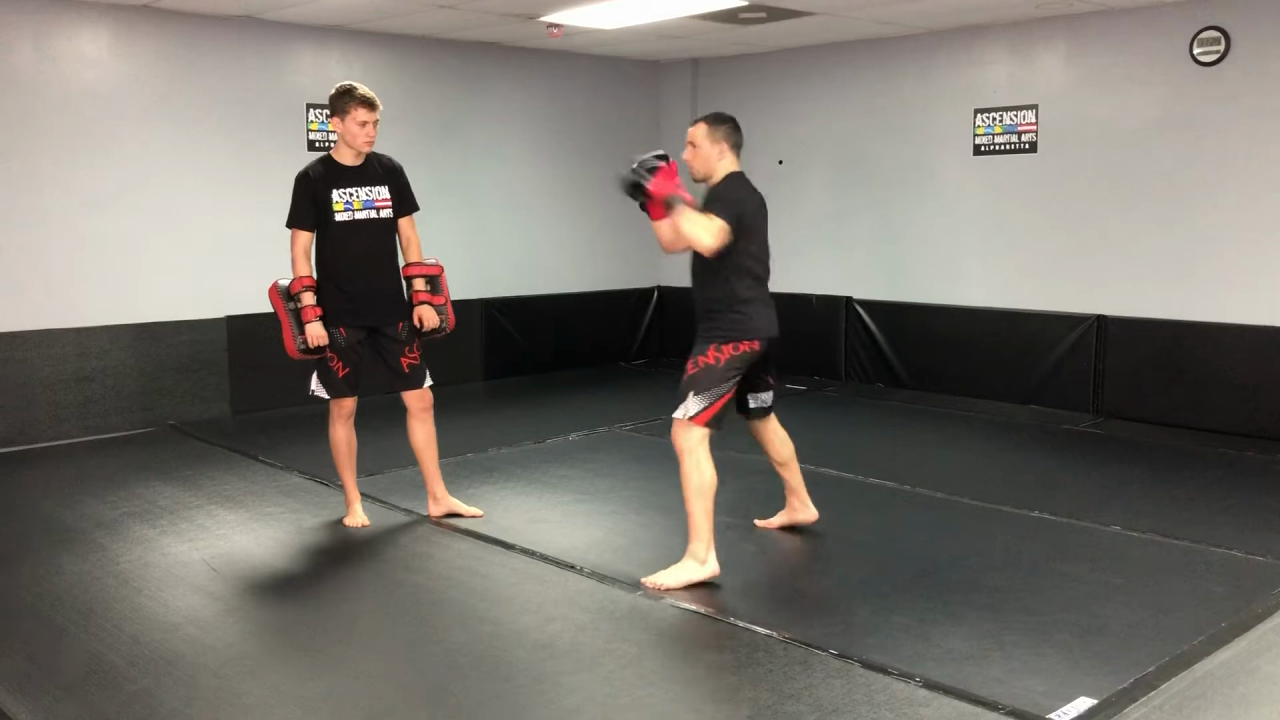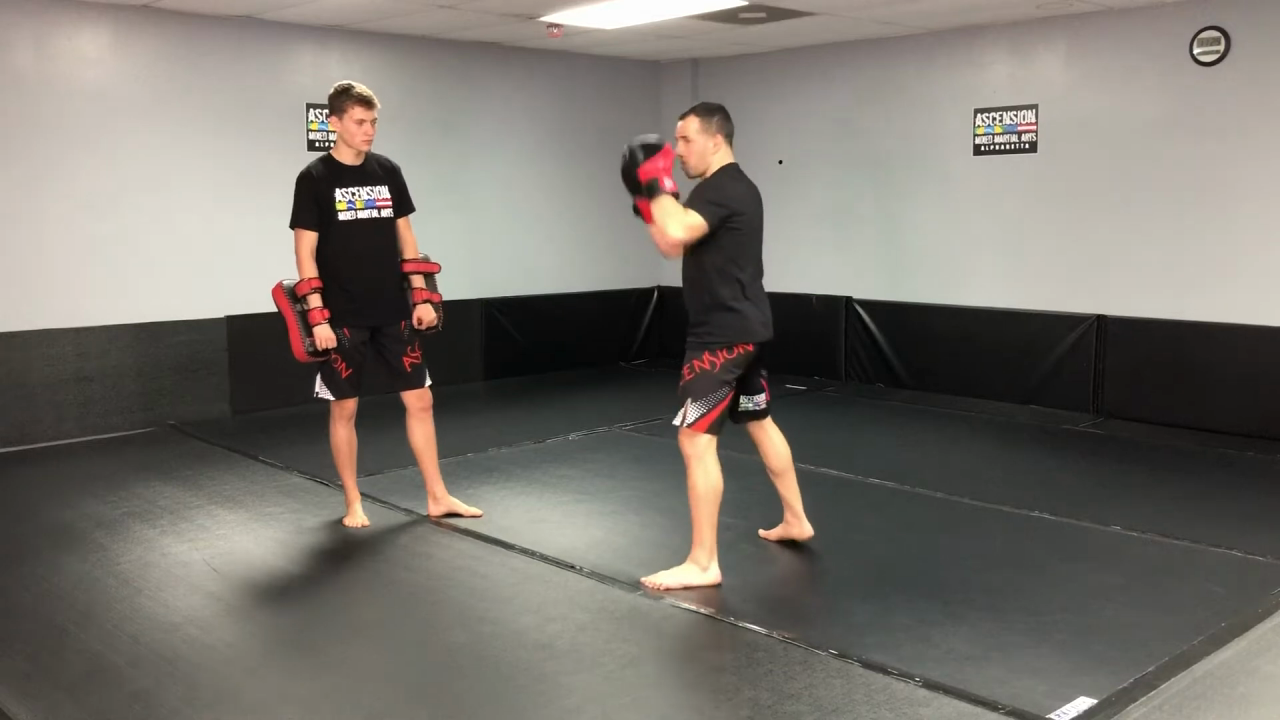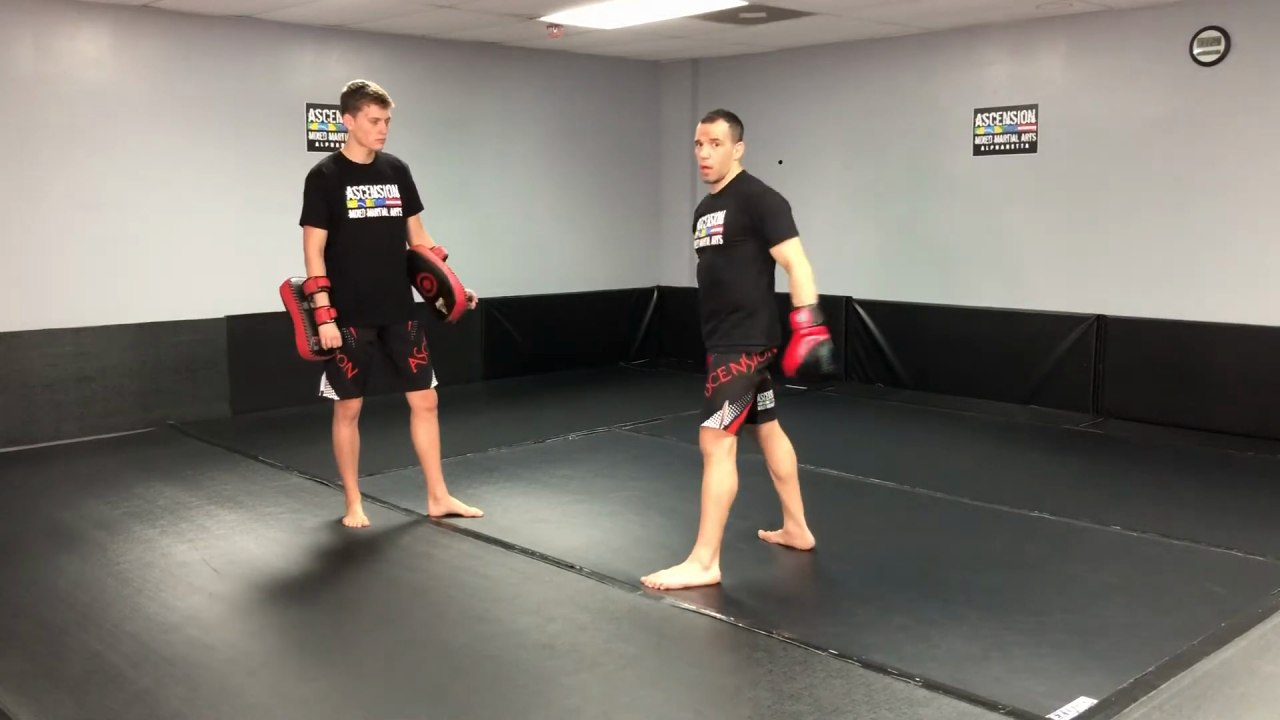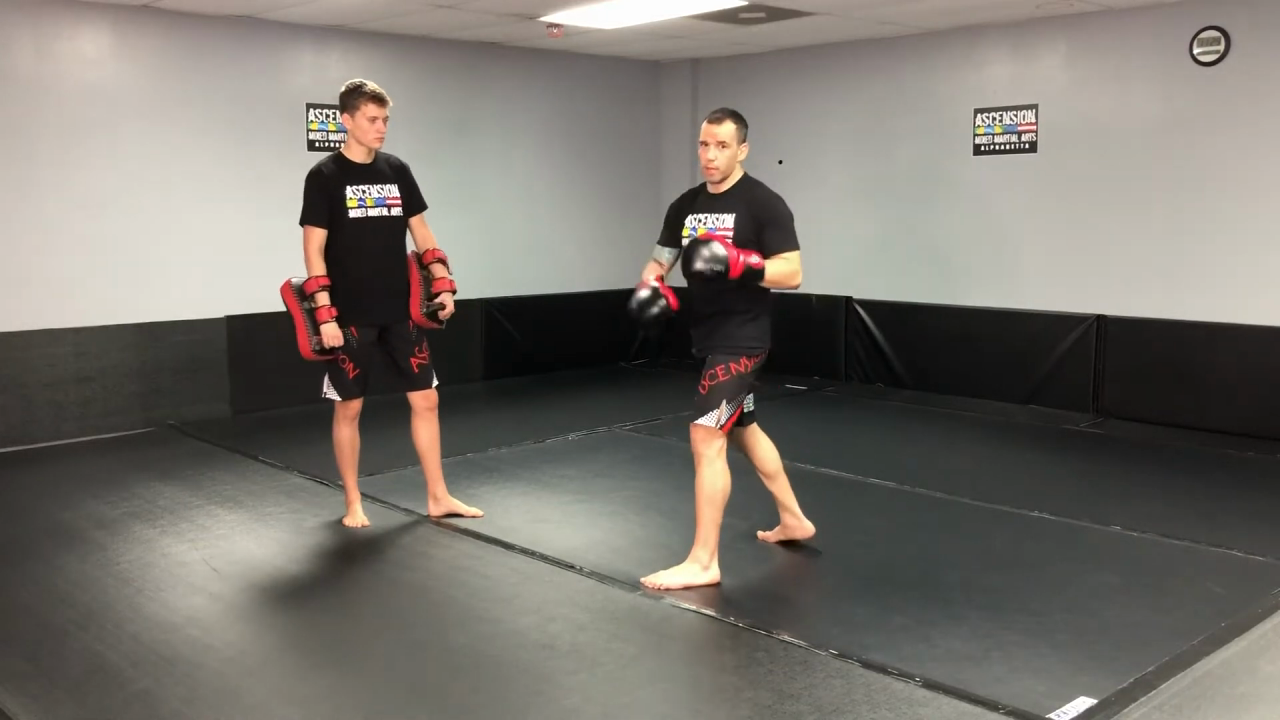
dt=0.7s
person 1, frame 1
left shoulder: (732, 194)
right shoulder: (731, 196)
left elbow: (706, 241)
right elbow: (674, 242)
left wrist: (673, 194)
right wrist: (658, 202)
left hip: (731, 334)
right hip: (755, 329)
left knee: (688, 431)
right knee: (761, 418)
left ankle: (701, 557)
right ankle: (799, 506)
person 1, frame 2
left shoulder: (720, 188)
right shoulder: (734, 186)
left elbow: (674, 232)
right elbow: (675, 244)
left wrist: (656, 182)
right wrist: (648, 196)
left hip: (722, 334)
right hip: (749, 327)
left knee: (695, 439)
right knee: (759, 421)
left ankle: (703, 563)
right ankle: (795, 520)
person 1, frame 3
left shoulder: (759, 199)
right shoulder: (705, 209)
left elbow: (796, 263)
left wrist: (808, 325)
right wrist: (710, 335)
left hip: (747, 342)
right hip: (725, 340)
left knee: (716, 441)
right knee: (765, 427)
left ankle: (704, 561)
right ankle: (796, 528)
person 1, frame 4
left shoulder: (764, 204)
right shoulder: (687, 204)
left elbow: (792, 274)
right elbow: (659, 262)
left wrist: (737, 262)
right wrist: (651, 287)
left hip: (740, 339)
right hip: (708, 338)
left knee: (707, 439)
right knee: (744, 429)
left ankle: (703, 562)
right ankle: (793, 520)
person 2, frame 1
left shoulder: (390, 170)
right shoulder: (314, 179)
left elbow: (409, 238)
right elbow: (301, 251)
left wrist: (422, 297)
right wrist: (310, 313)
left hip: (392, 310)
right hip: (340, 316)
left knee: (421, 399)
right knee: (343, 408)
left ankle: (437, 497)
right ankle: (353, 503)
person 2, frame 2
left shoulder: (387, 170)
right shoulder: (315, 179)
right elbow: (305, 252)
left wrist: (421, 296)
right wrist: (318, 315)
left hip: (393, 311)
right hip: (343, 316)
left knee: (420, 399)
right knee: (344, 408)
left ankle: (437, 496)
right ankle: (353, 503)
person 2, frame 3
left shoulder: (397, 170)
right shoulder: (325, 176)
left elbow: (417, 235)
right elbow: (313, 250)
left hip: (400, 310)
right hip: (350, 316)
left knee: (425, 399)
right knee: (348, 407)
left ankle: (438, 496)
right ankle: (353, 503)
person 2, frame 4
left shoulder: (397, 170)
right shoulder: (325, 176)
left elbow: (421, 233)
right elbow: (314, 249)
left wrist: (443, 284)
right wrist: (325, 313)
left hip: (401, 310)
right hip: (351, 315)
left knee: (426, 398)
right knee: (349, 407)
left ankle: (438, 496)
right ankle: (353, 503)
